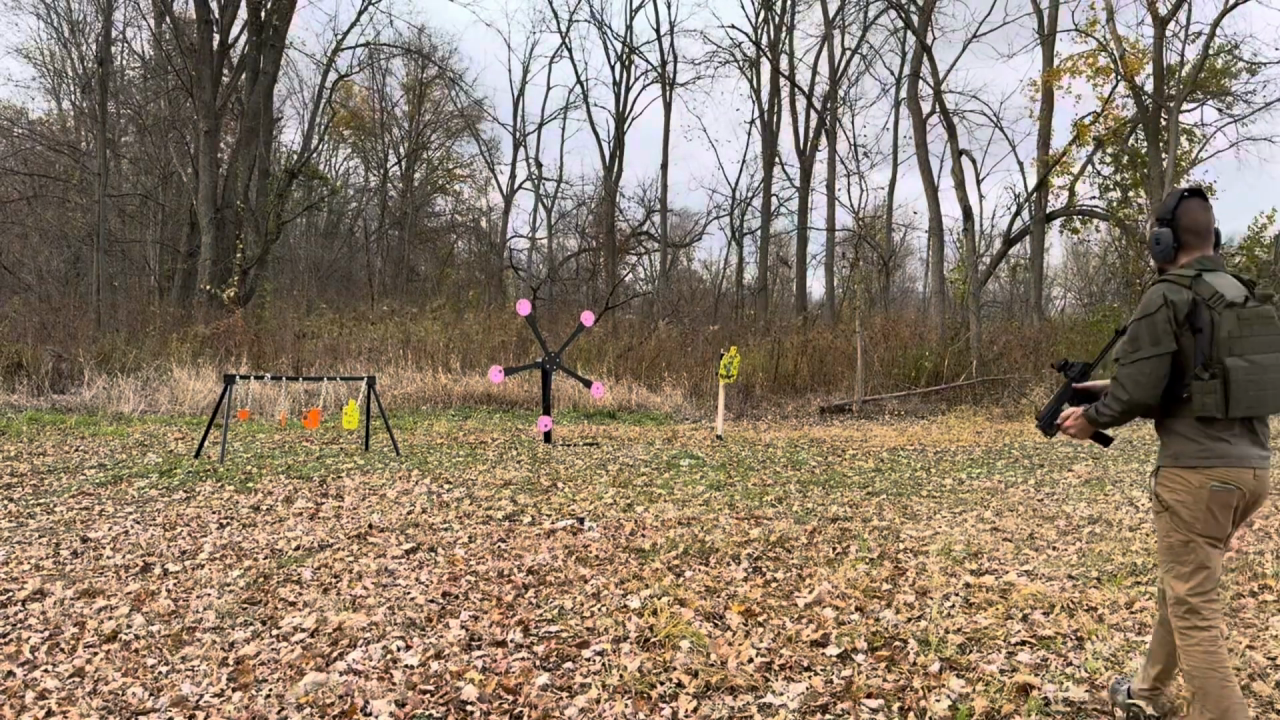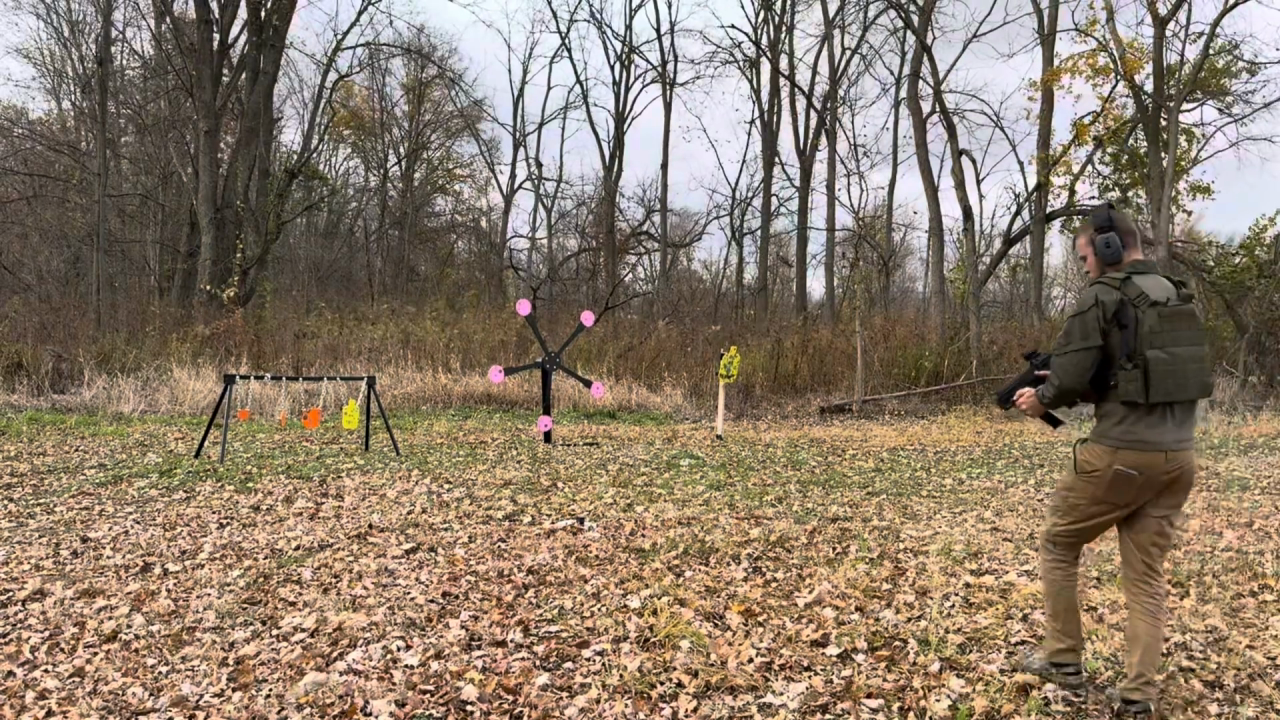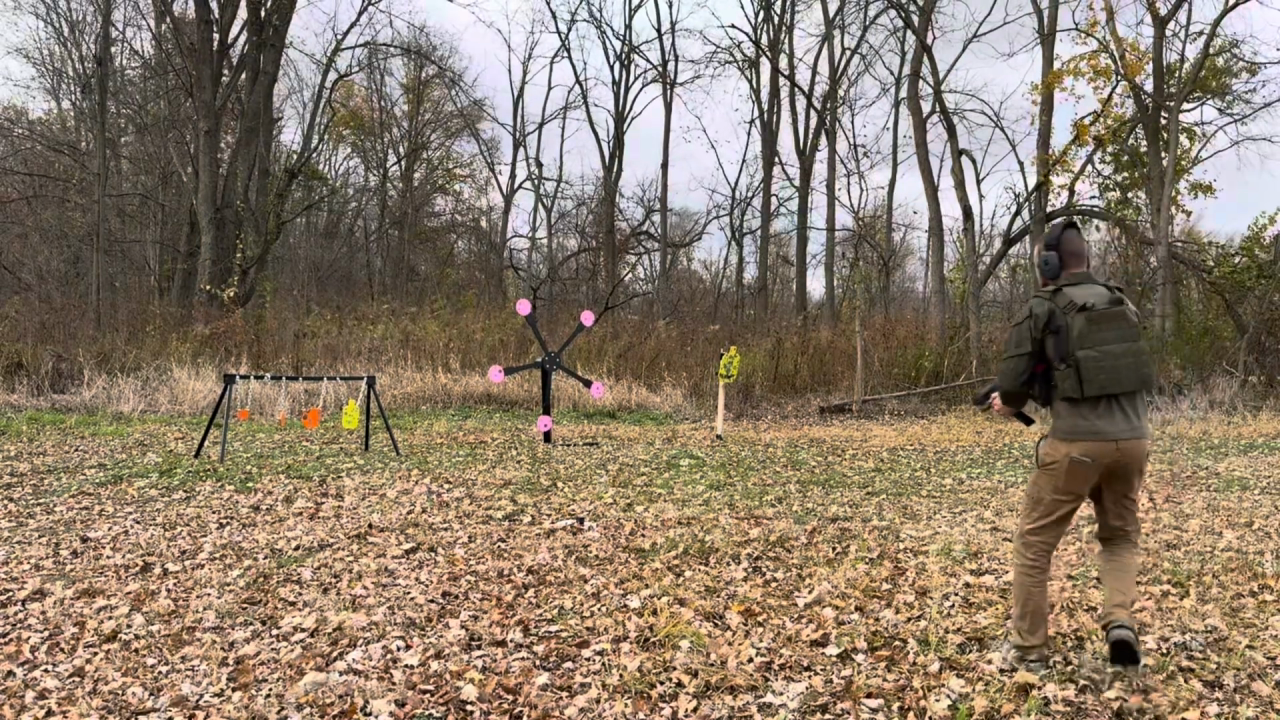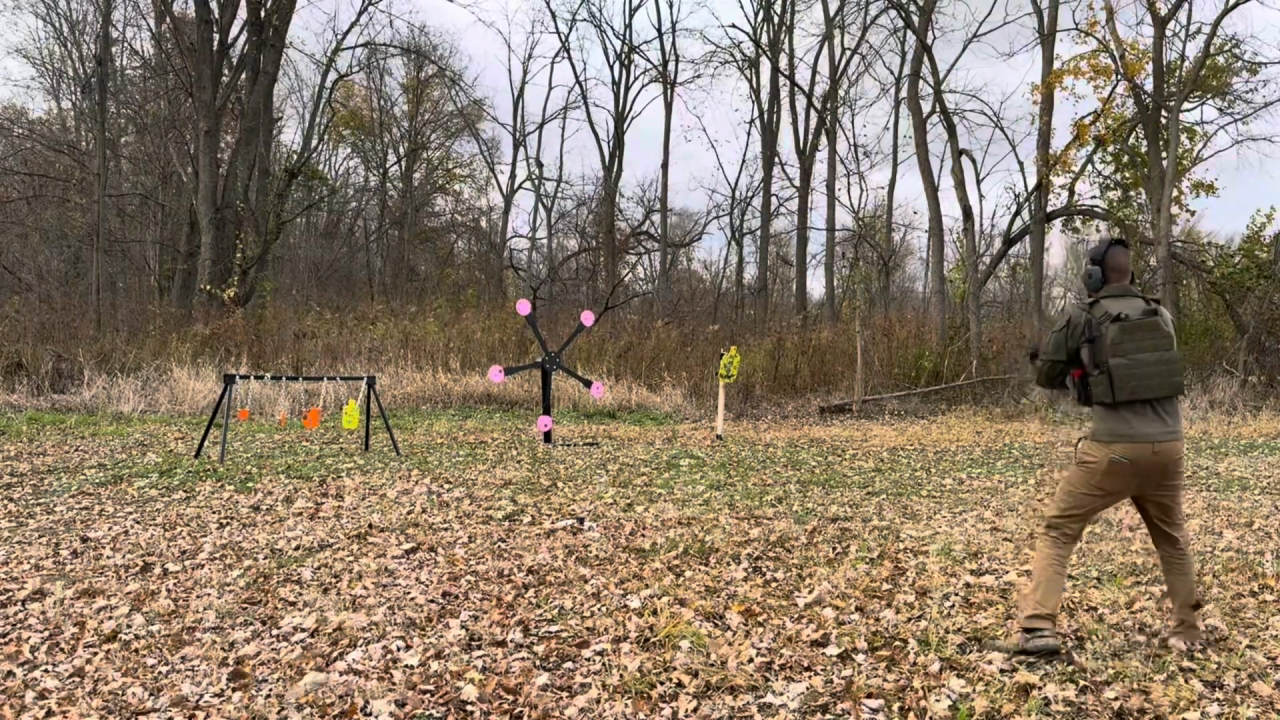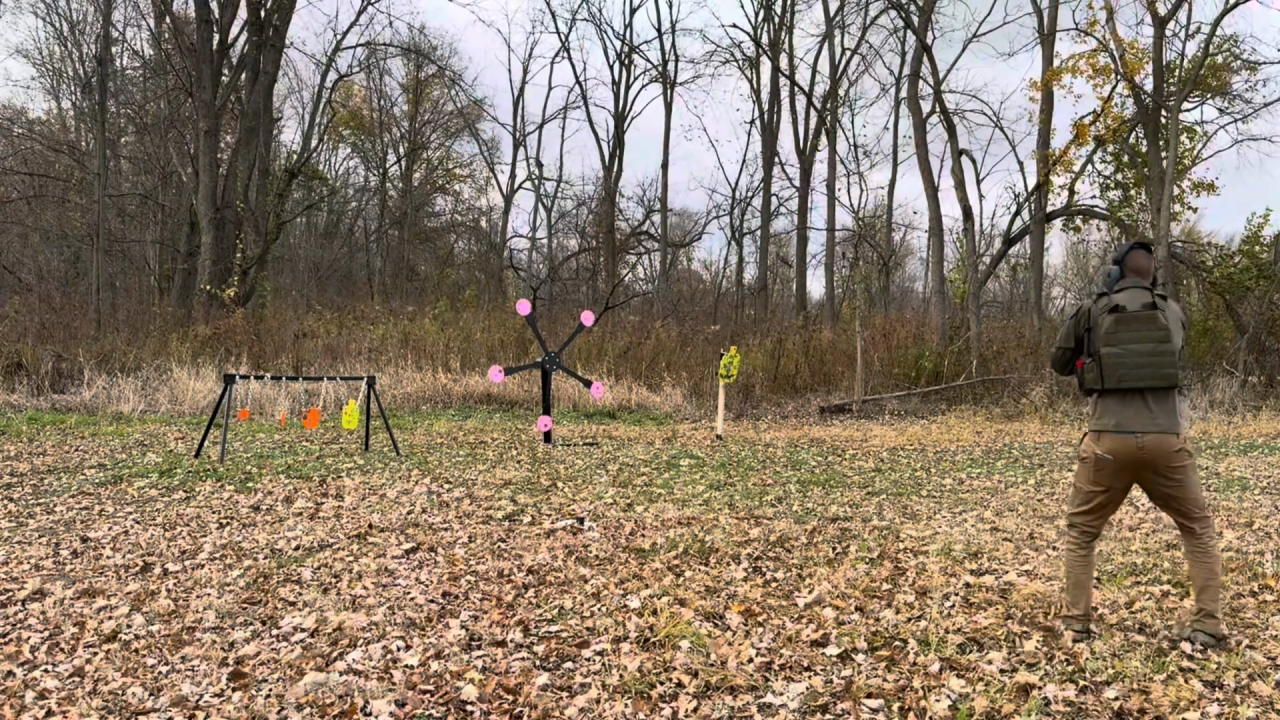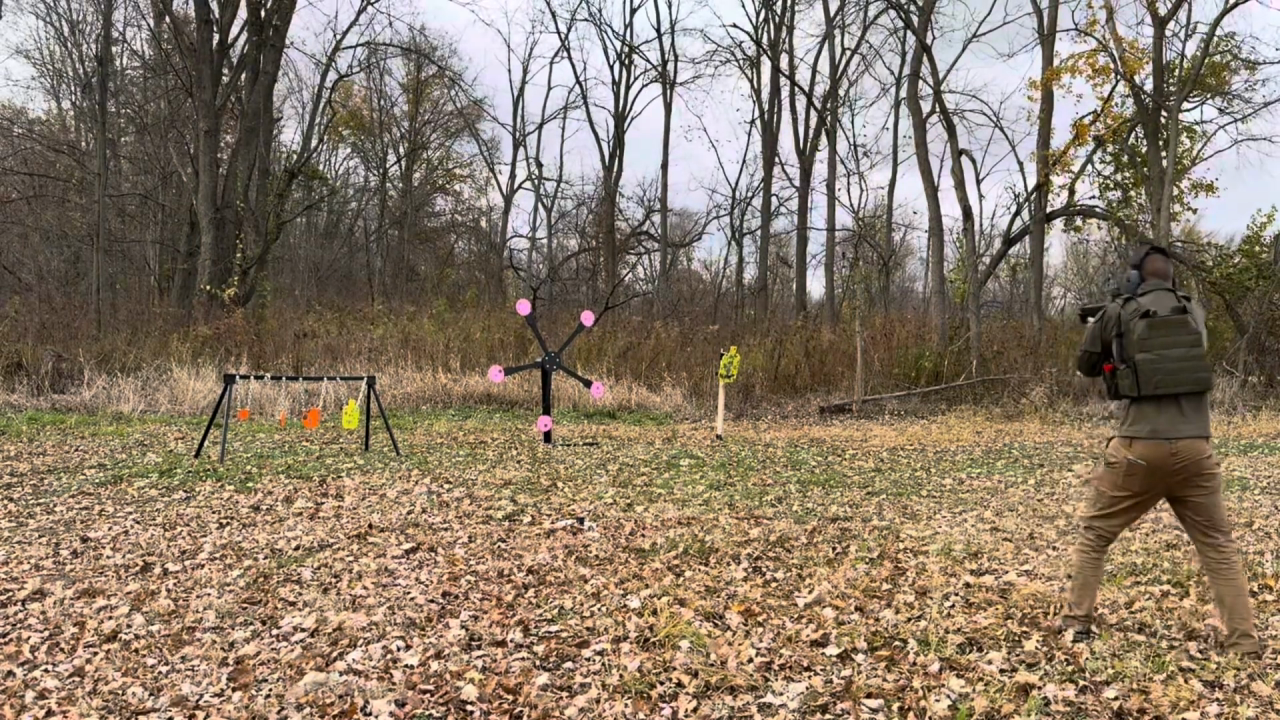
dt=0.4s
person 1, frame 1
left shoulder: (1166, 298)
right shoulder: (1244, 299)
left elbow: (1139, 390)
left wrist: (1092, 416)
right wrist: (1112, 391)
left hip: (1197, 474)
right hip: (1251, 471)
left knee: (1193, 614)
right knee: (1181, 588)
person 1, frame 2
left shoulder: (1100, 298)
right shoulder: (1178, 298)
left elbow: (1071, 376)
left wrist: (1043, 398)
right wrist: (1060, 389)
left hip: (1119, 455)
right hip: (1177, 457)
left knee: (1058, 543)
right knee: (1146, 576)
left ankle: (1065, 655)
person 1, frame 3
left shoulder: (1041, 309)
right shoulder: (1123, 306)
left elbow: (1013, 378)
left wrist: (1010, 402)
left hip: (1075, 447)
right hip: (1131, 443)
left knee: (1034, 543)
right knee: (1119, 537)
left ankle: (1029, 648)
right ankle: (1119, 622)
person 1, frame 4
left shoulder: (1078, 320)
right shoulder: (1162, 316)
left elbow: (1048, 377)
left wrist: (1061, 361)
left hip: (1112, 450)
right hip: (1167, 447)
left knee: (1056, 532)
right knee: (1172, 539)
left ankle: (1038, 628)
right ankle: (1187, 632)
person 1, frame 5
left shoulder: (1088, 311)
right shoulder: (1173, 313)
left elbow: (1057, 363)
left hip: (1108, 443)
right hip: (1164, 443)
left knee: (1080, 533)
right knee: (1198, 527)
left ankle: (1076, 625)
right ankle: (1207, 623)
person 1, frame 6
left shoulder: (1116, 314)
right shoulder: (1195, 312)
left elbow: (1086, 365)
left wrist: (1096, 329)
left hip: (1139, 448)
right hip: (1194, 448)
left knee: (1094, 533)
right knee: (1218, 545)
left ankle: (1076, 621)
right ankle: (1244, 641)
